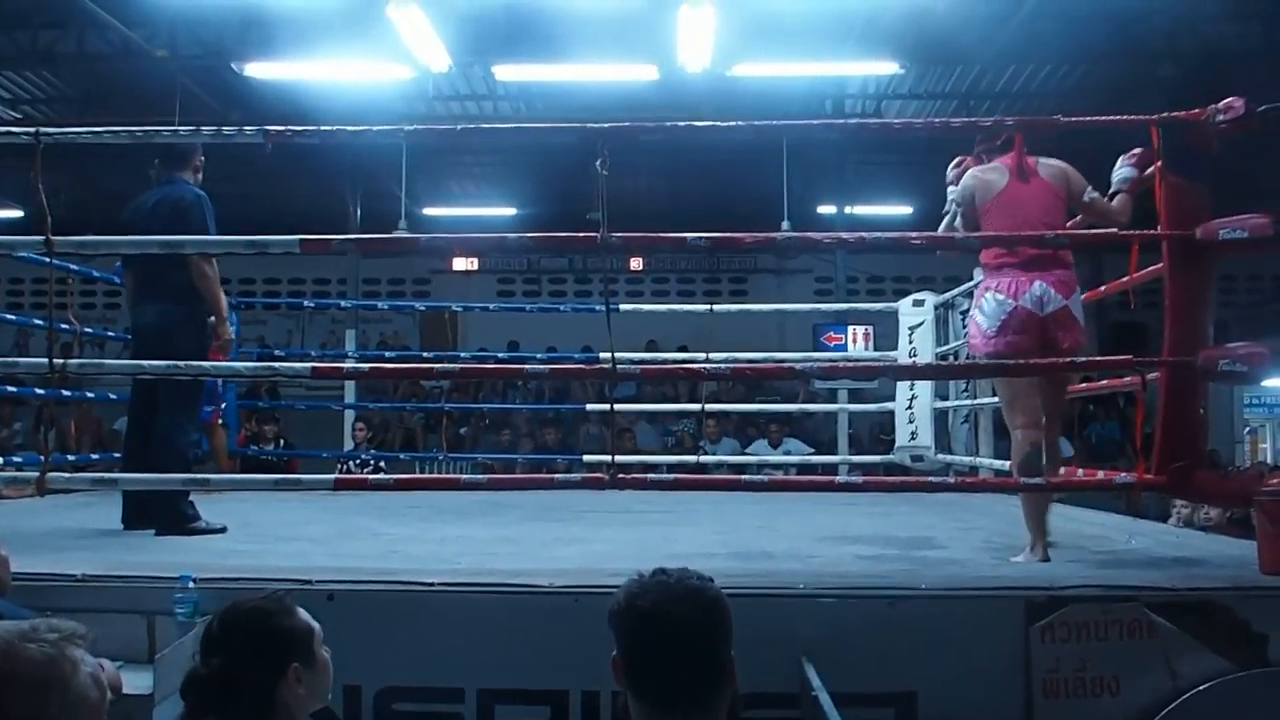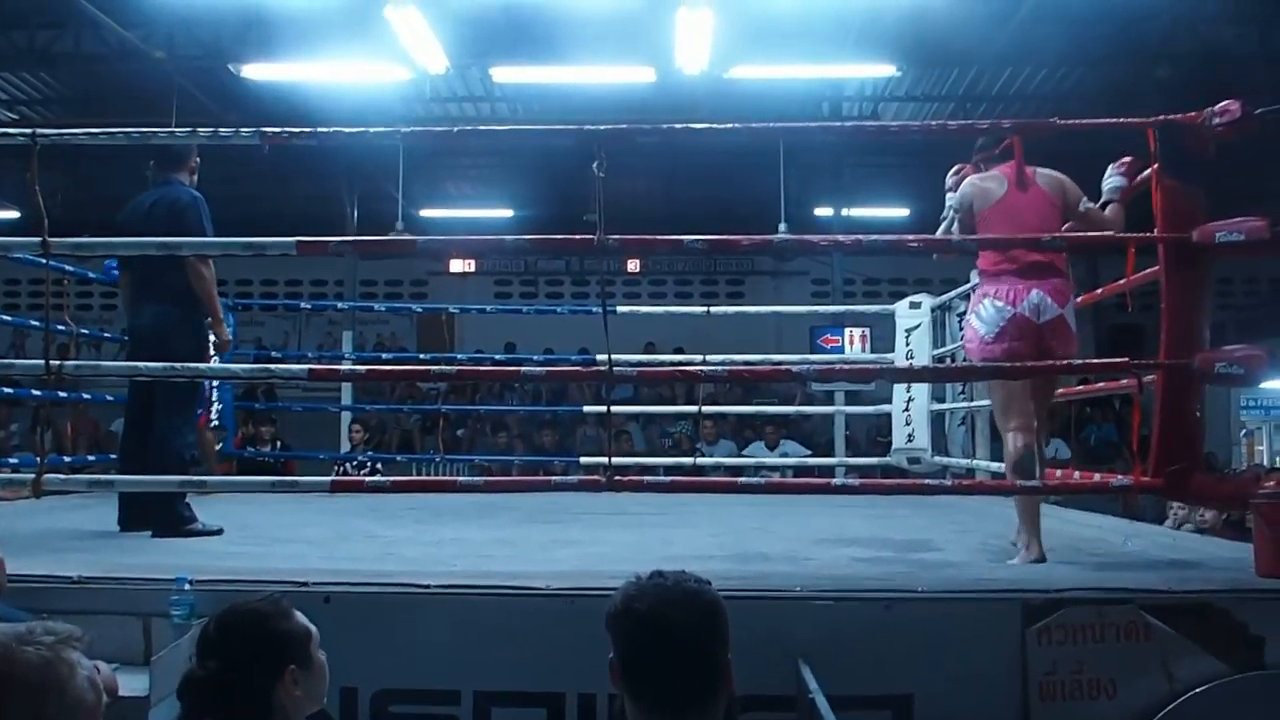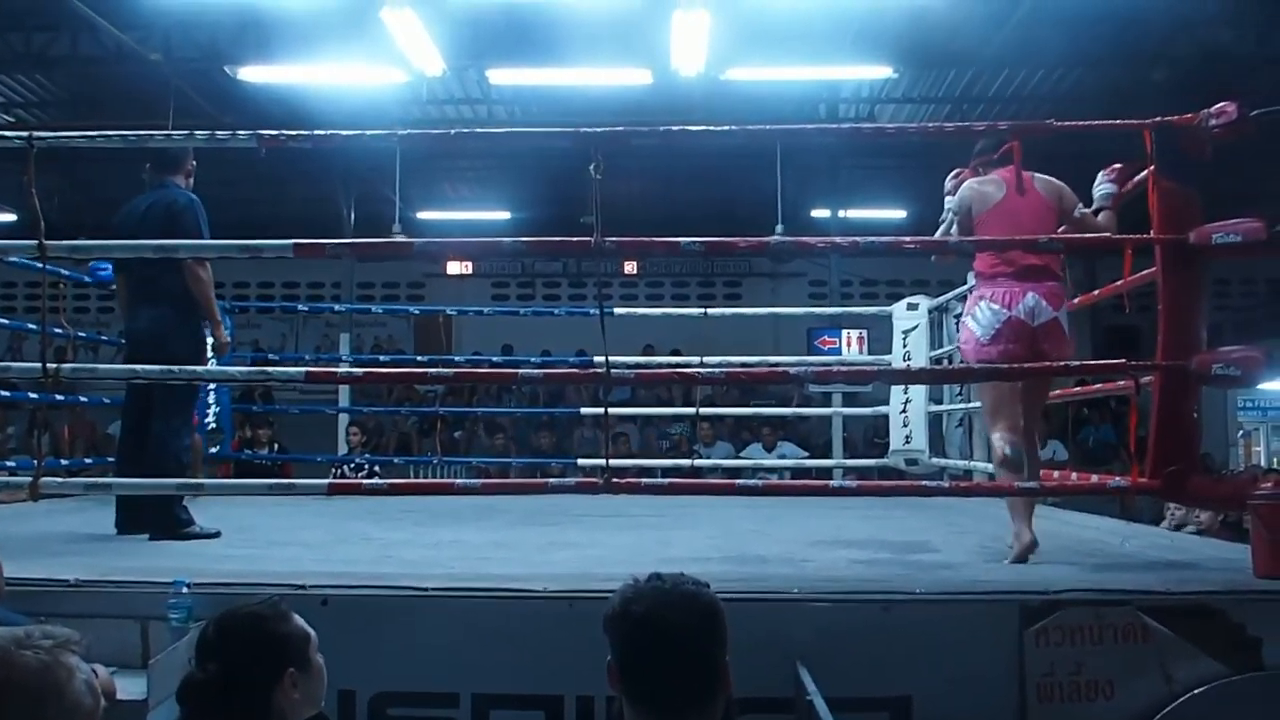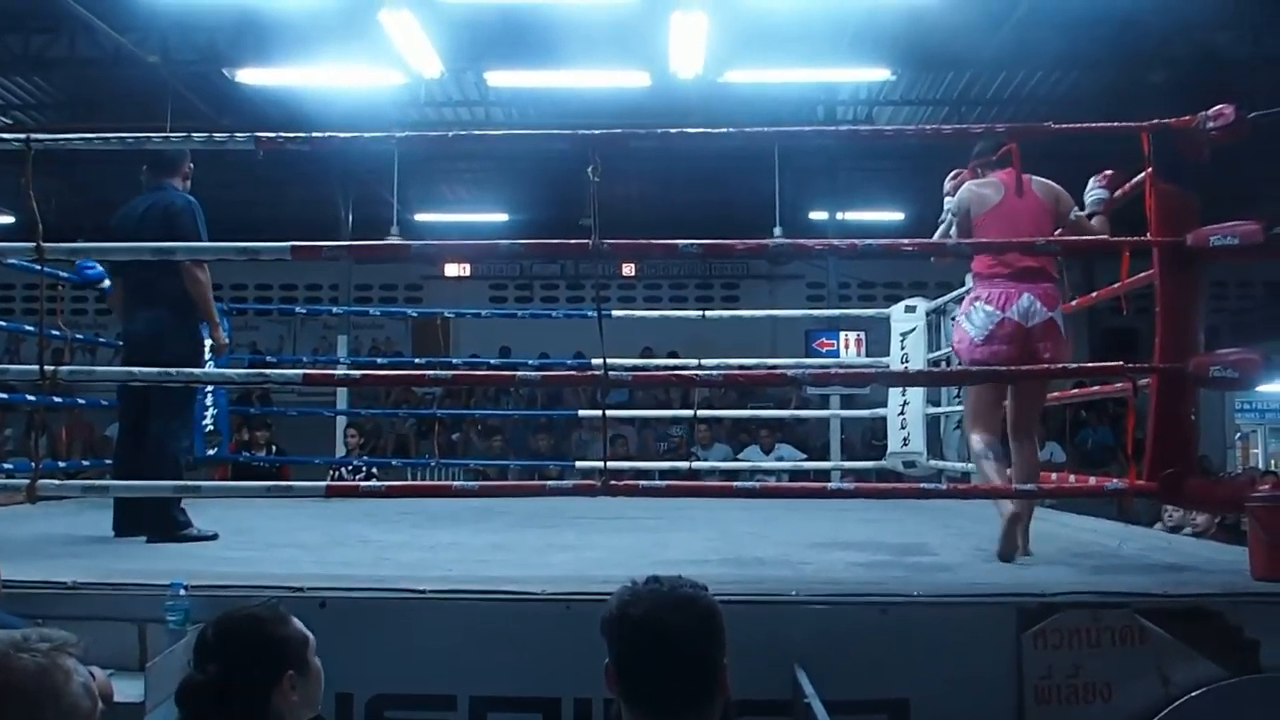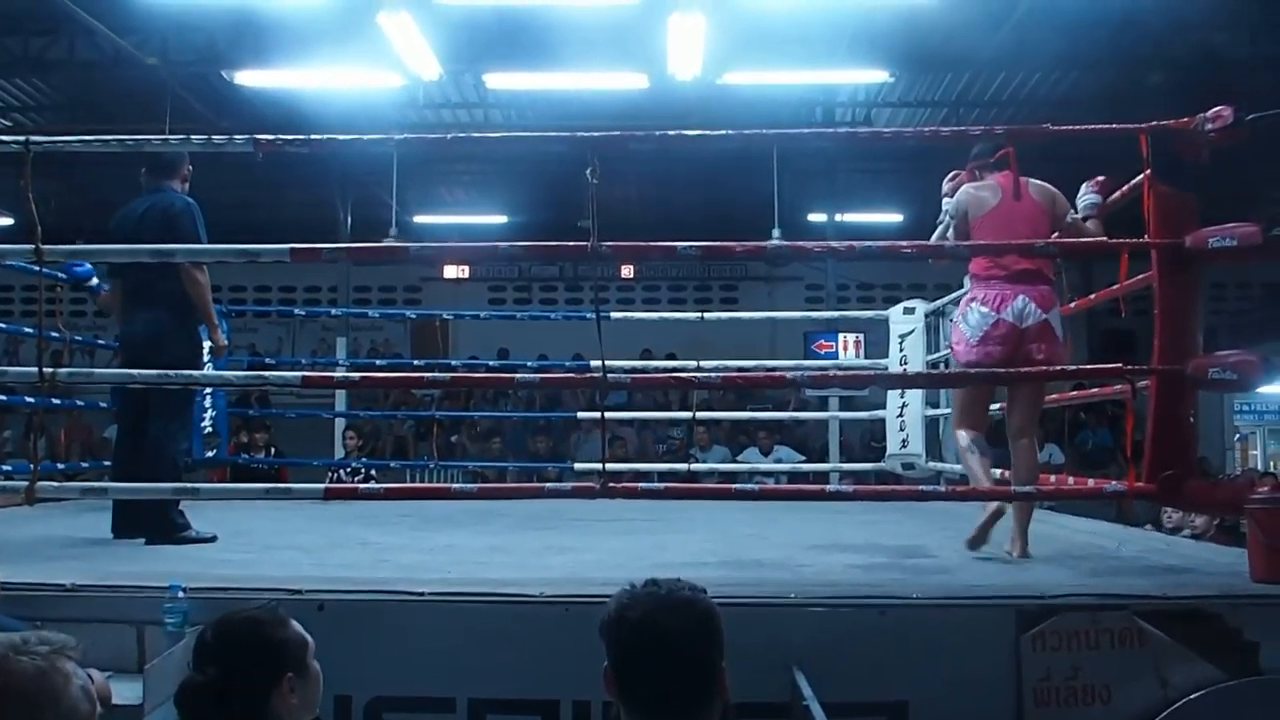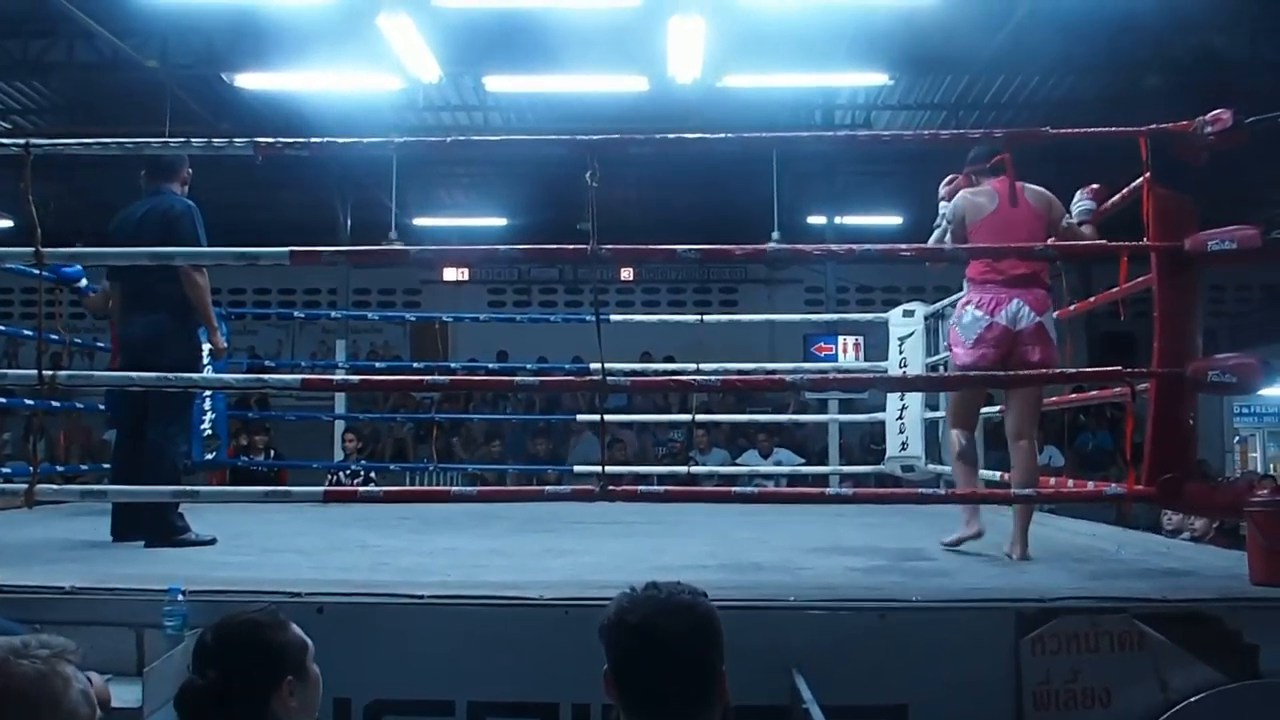
dt=0.1s
person 1, frame 1
left shoulder: (974, 179)
right shoulder: (1058, 171)
right elbow: (1114, 218)
left wrist: (953, 192)
right wrist: (1126, 180)
left hip: (1004, 296)
right hip: (1058, 292)
left knee: (1023, 424)
right knee: (1050, 421)
left ankle: (1037, 541)
right ankle: (1042, 531)
person 1, frame 2
left shoulder: (973, 186)
right shoulder: (1055, 181)
right elbow: (1109, 228)
left wrist: (952, 198)
right wrist: (1116, 189)
left hip: (999, 303)
right hip: (1053, 300)
left knee: (1014, 427)
right knee: (1036, 425)
left ankle: (1030, 537)
right ankle: (1028, 530)
person 1, frame 3
left shoulder: (971, 190)
right shoulder: (1052, 187)
right elbow: (1101, 234)
left wrist: (951, 201)
right wrist: (1107, 196)
left hip: (996, 305)
right hip: (1047, 302)
left knee: (1003, 426)
right knee: (1028, 427)
left ankle: (1022, 527)
right ankle: (1024, 525)
person 1, frame 4
left shoulder: (970, 192)
right shoulder: (1049, 190)
right elbow: (1096, 237)
left wrist: (949, 202)
right wrist: (1099, 199)
left hip: (991, 306)
right hip: (1043, 306)
left knee: (981, 427)
right knee: (1025, 429)
left ankle: (1008, 502)
right ankle: (1021, 536)
person 1, frame 5
left shoulder: (968, 194)
right shoulder: (1045, 193)
right elbow: (1091, 240)
left wrist: (947, 203)
right wrist: (1092, 204)
left hip: (988, 307)
right hip: (1038, 307)
left knee: (966, 423)
right knee: (1023, 430)
left ankle: (989, 498)
right ankle: (1019, 538)
person 1, frame 6
left shoulder: (965, 200)
right shoulder: (1042, 198)
right elbow: (1084, 245)
left wrist: (944, 206)
right wrist: (1086, 211)
left hip: (984, 310)
right hip: (1033, 311)
left knee: (960, 423)
right knee: (1022, 433)
left ankle: (970, 515)
right ankle: (1019, 540)
person 2, frame 1
left shoulder: (137, 207)
right shoulder: (192, 199)
left elbow: (129, 273)
right elbow: (201, 263)
right wrist: (221, 319)
left hip: (146, 319)
right hip: (182, 320)
left knee: (143, 413)
right knee: (179, 416)
left ankle: (138, 509)
right ankle: (174, 512)
person 2, frame 2
left shoulder: (133, 209)
right shoulder: (189, 201)
left elbow: (126, 275)
right elbow: (198, 265)
right wrist: (218, 321)
left hip: (143, 322)
right hip: (179, 321)
left knee: (140, 416)
right knee: (176, 418)
left ankle: (134, 511)
right ankle: (171, 514)
person 2, frame 3
left shoulder: (129, 212)
right shoulder: (185, 204)
left elbow: (122, 279)
right elbow: (195, 267)
right wrist: (216, 323)
left hip: (140, 325)
right hip: (177, 324)
left knee: (137, 419)
right knee: (173, 421)
left ankle: (132, 514)
right ankle: (169, 517)
person 2, frame 4
left shoulder: (125, 213)
right shoulder: (183, 206)
left elbow: (119, 282)
right elbow: (193, 269)
right wrist: (215, 325)
left hip: (137, 327)
right hip: (174, 326)
left knee: (134, 421)
right knee: (171, 423)
left ankle: (130, 516)
right ankle: (166, 519)
person 2, frame 5
left shoulder: (124, 216)
right shoulder: (181, 208)
left elbow: (116, 283)
right elbow: (192, 271)
right wrist: (213, 327)
left hip: (136, 329)
right hip: (173, 328)
left knee: (133, 423)
right knee: (170, 425)
left ankle: (128, 519)
right ankle: (164, 521)
person 2, frame 6
left shoulder: (124, 219)
right shoulder: (181, 210)
left elbow: (116, 285)
right elbow: (192, 273)
right wrist: (213, 330)
left hip: (135, 332)
right hip: (172, 331)
left knee: (132, 426)
right knee: (169, 428)
left ankle: (128, 520)
right ankle: (164, 524)
